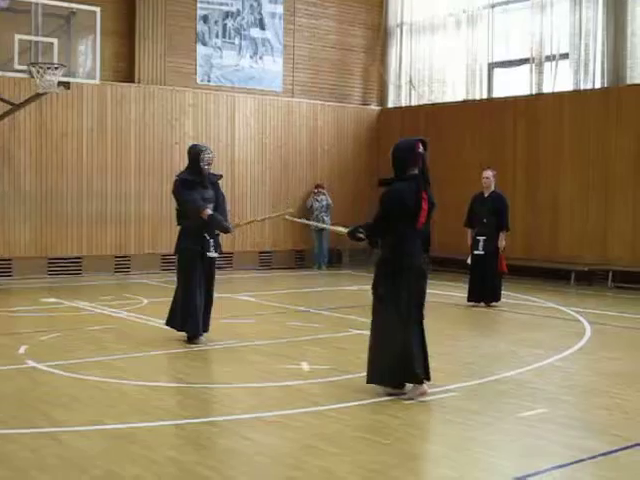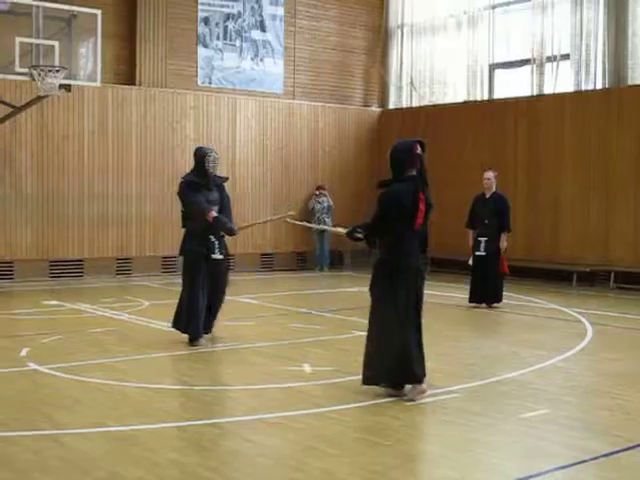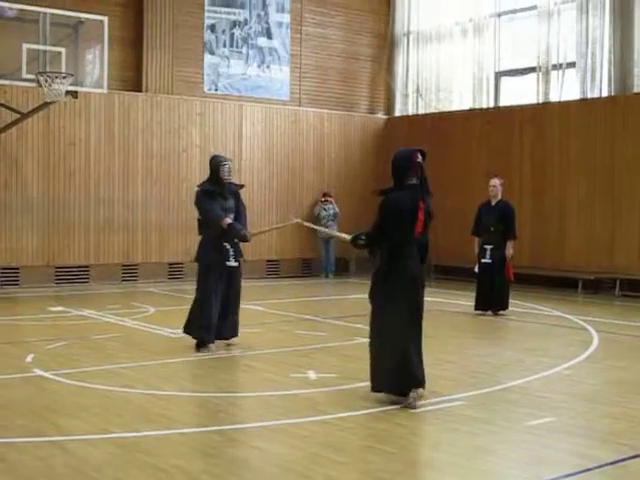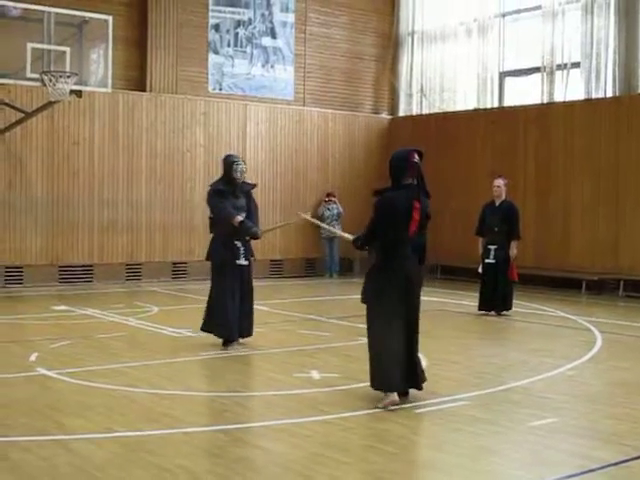
dt=0.3s
person 1, frame 1
left shoulder: (395, 192)
right shoulder: (424, 191)
left elbow: (380, 225)
left wrist: (358, 232)
right wrist: (368, 232)
left hip: (397, 262)
right hip: (417, 260)
left knee: (395, 318)
right knee: (410, 317)
left ankle: (415, 380)
right ankle: (398, 379)
person 1, frame 2
left shoulder: (393, 193)
right shoulder: (422, 192)
left elbow: (378, 226)
left wrist: (357, 232)
right wrist: (367, 232)
left hip: (395, 263)
right hip: (414, 261)
left knee: (394, 319)
right knee: (408, 318)
left ankle: (415, 379)
right ankle: (396, 380)
person 1, frame 3
left shoulder: (393, 200)
right shoulder: (423, 200)
left elbow: (378, 234)
left wrist: (360, 240)
right wrist: (370, 240)
left hip: (394, 269)
right hip: (415, 268)
left knee: (393, 325)
right knee: (409, 324)
left ankle: (411, 384)
right ankle: (400, 386)
person 1, frame 4
left shoulder: (388, 200)
right shoulder: (421, 201)
left elbow: (373, 234)
left wrist: (359, 242)
right wrist: (370, 241)
left hip: (389, 269)
right hip: (412, 269)
left knee: (385, 327)
right knee: (406, 324)
left ankle: (391, 388)
right ankle: (405, 383)
person 2, frame 1
left shoulder: (213, 181)
right shoulder: (183, 183)
left elbow: (221, 205)
right elbow: (196, 206)
left wrist: (222, 222)
right wrist: (216, 221)
left hip: (209, 238)
right hip: (191, 239)
left knee: (206, 284)
right knee: (192, 285)
left ankle: (197, 327)
right ankle: (193, 331)
person 2, frame 2
left shoulder: (218, 184)
right shoulder: (189, 185)
left elbow: (225, 207)
right elbow: (201, 208)
left wrist: (227, 224)
right wrist: (221, 222)
left hip: (215, 240)
right hip: (196, 240)
left knee: (217, 283)
right knee: (196, 287)
left ankle: (207, 321)
right ankle: (194, 332)
person 2, frame 3
left shoulder: (234, 191)
right shoulder: (205, 194)
left elbow: (241, 214)
right elbow: (216, 215)
left wrist: (241, 231)
right wrist: (235, 229)
left hip: (231, 247)
right hip: (212, 248)
left knee: (231, 292)
right knee: (209, 293)
left ankle: (226, 332)
right ankle: (203, 338)
person 2, frame 4
left shoulder: (246, 191)
right shoulder: (217, 193)
left elbow: (252, 213)
right elbow: (228, 213)
left wrist: (252, 229)
right wrist: (246, 227)
left hip: (242, 246)
right hip: (223, 247)
left knee: (243, 290)
right knee: (225, 291)
left ankle: (235, 333)
right ankle: (228, 336)
person 3, frame 1
left shoulder: (499, 199)
right shoulder: (476, 198)
left elbow: (504, 222)
right elbow: (470, 219)
left wrist: (502, 239)
right wrist: (469, 237)
left hip: (493, 239)
right hip: (478, 238)
left knee: (492, 269)
right knee: (476, 267)
left ankle: (489, 298)
right ankle: (477, 297)
person 3, frame 2
left shoulder: (501, 200)
right shoulder: (477, 199)
left elbow: (505, 223)
right elbow: (471, 220)
left wrist: (503, 240)
right wrist: (471, 238)
left hip: (494, 240)
right hip: (479, 239)
left knee: (493, 270)
right knee: (478, 269)
left ankle: (491, 299)
right ankle: (478, 298)
person 3, frame 3
left shoulder: (507, 207)
right shoulder: (483, 207)
left elbow: (511, 231)
right elbow: (477, 228)
left wrist: (509, 248)
right wrist: (476, 245)
left hip: (500, 248)
right hip: (485, 247)
left knee: (499, 277)
right knee: (483, 276)
left ankle: (497, 306)
right ankle: (484, 306)
person 3, frame 4
left shoulder: (511, 208)
right shoulder: (487, 207)
left elbow: (515, 231)
right elbow: (481, 228)
left wrist: (513, 248)
right wrist: (480, 246)
left hip: (504, 248)
right hip: (489, 247)
left knee: (503, 278)
right knee: (487, 276)
left ankle: (500, 307)
right ankle: (487, 306)
